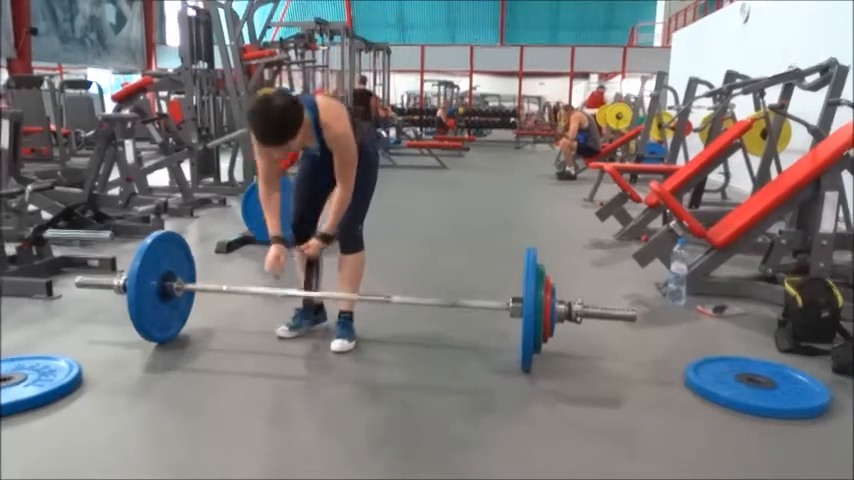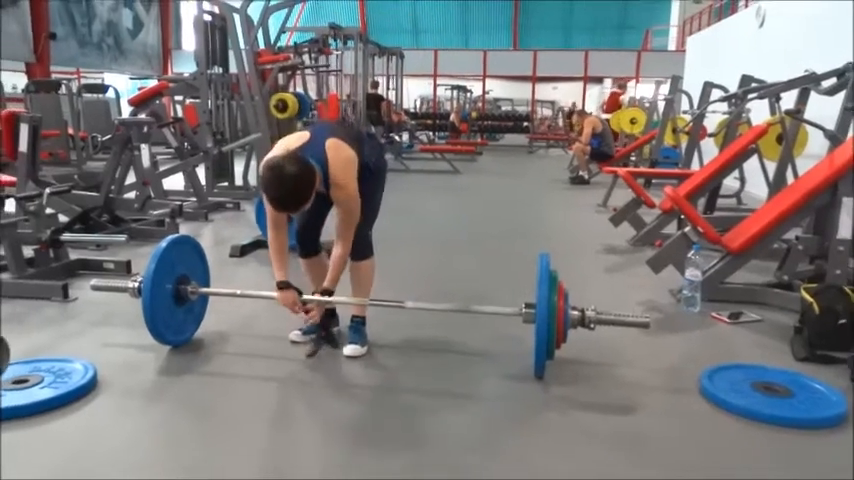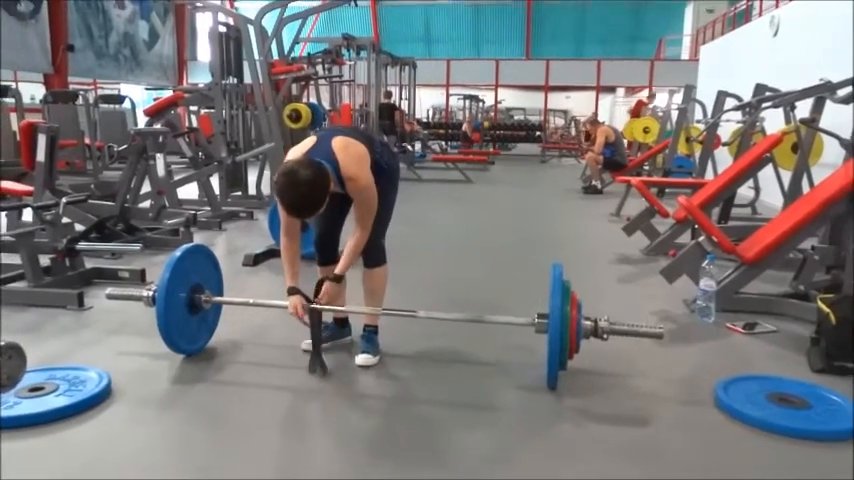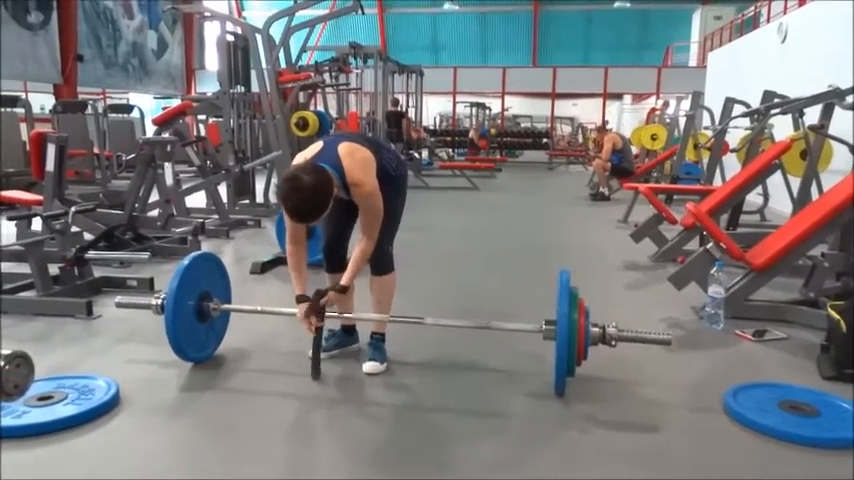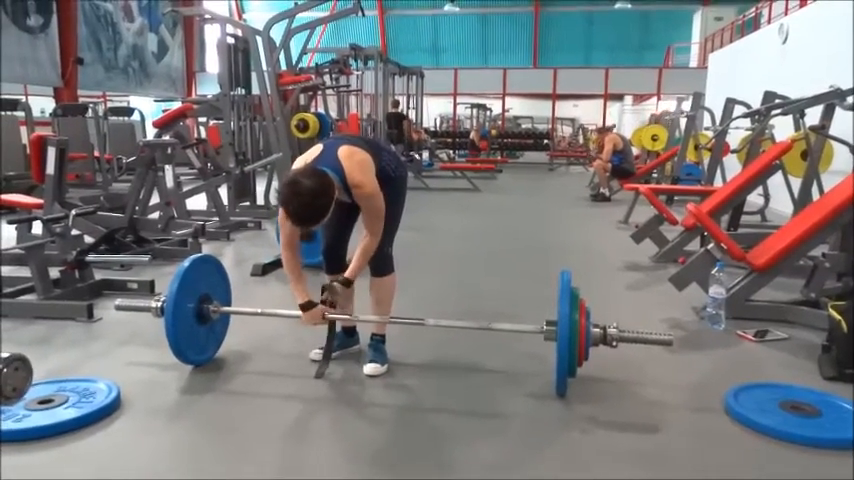
dt=0.4s
person 1, frame 1
left shoulder: (334, 125)
right shoulder: (264, 126)
left elbow: (345, 186)
right elbow: (268, 186)
left wrist: (325, 235)
right wrist: (275, 239)
left hip: (359, 156)
right hip: (316, 159)
left knee: (348, 229)
right knee: (299, 227)
left ankle: (346, 317)
right ankle: (312, 307)
person 1, frame 2
left shoulder: (342, 180)
right shoulder: (271, 169)
left elbow: (343, 242)
right elbow: (276, 230)
left wrist: (325, 294)
right wrist: (283, 284)
left hip: (367, 164)
right hip: (317, 159)
left knee: (358, 238)
right knee: (304, 235)
left ankle: (358, 322)
right ankle: (328, 315)
person 1, frame 3
left shoulder: (357, 177)
right shoulder: (288, 177)
left elbow: (362, 230)
right elbow: (289, 236)
left wrist: (336, 278)
right wrist: (292, 289)
left hip: (379, 168)
right hip: (333, 169)
left knee: (371, 244)
right knee: (323, 242)
left ankle: (371, 331)
right ankle: (340, 323)
person 1, frame 4
left shoulder: (362, 182)
right shoulder: (295, 182)
left elbow: (368, 239)
right elbow: (295, 244)
left wrist: (342, 288)
right wrist: (301, 297)
left hip: (387, 176)
right hip: (339, 177)
left knee: (379, 251)
right knee: (331, 249)
left ankle: (378, 338)
right ankle: (347, 331)
person 1, frame 5
left shoulder: (363, 184)
right shoulder: (294, 187)
left elbow: (373, 236)
right elbow: (288, 248)
left wrist: (346, 281)
right wrist: (305, 302)
left hip: (386, 177)
right hip: (339, 178)
left knee: (380, 252)
right knee: (331, 251)
left ankle: (378, 340)
right ankle: (348, 333)
